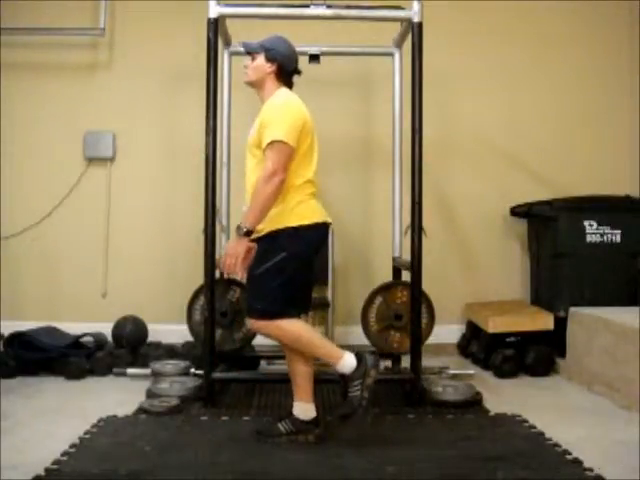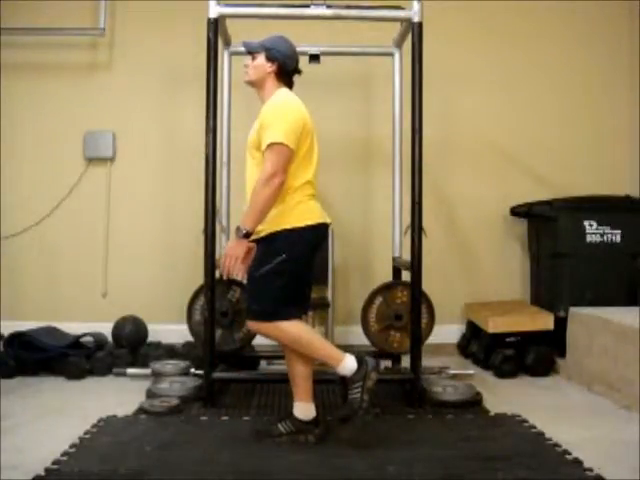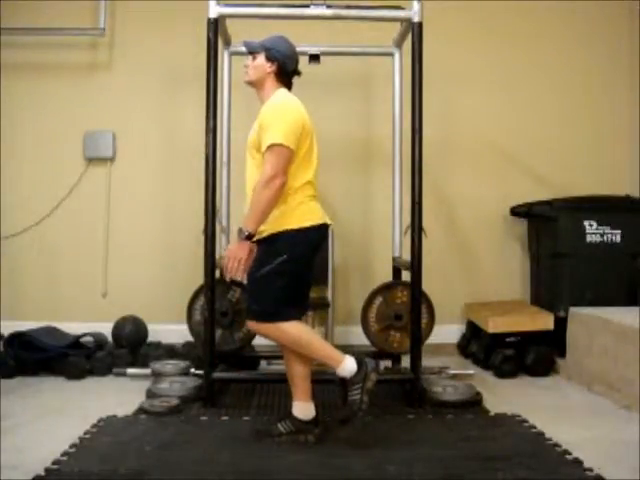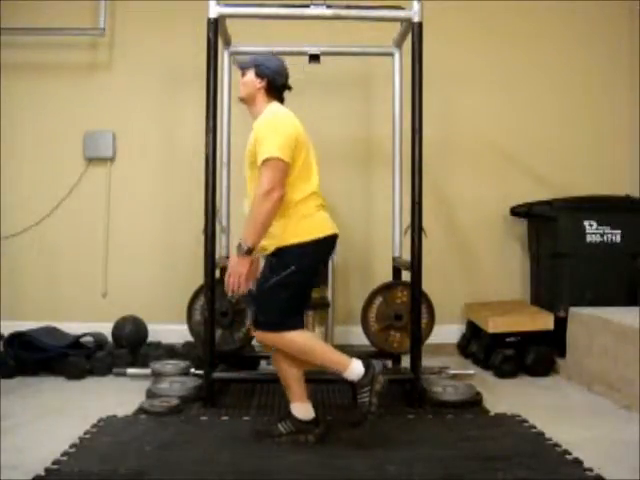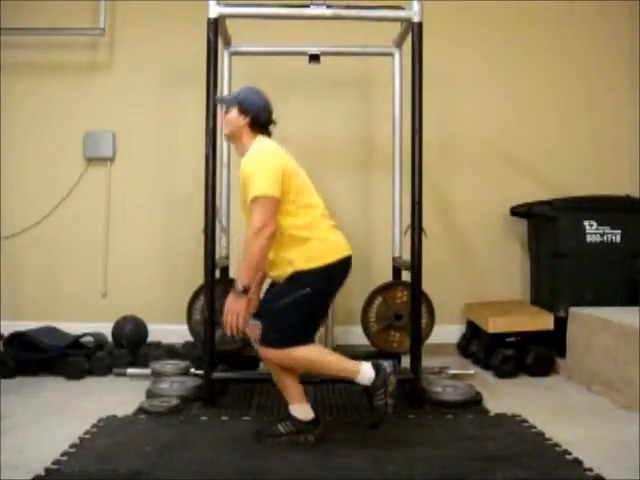
dt=0.2s
person 1, frame 1
left shoulder: (281, 106)
right shoulder: (276, 109)
left elbow: (273, 176)
left wrist: (242, 232)
right wrist: (254, 238)
left hip: (292, 228)
right hip: (292, 227)
left knee: (264, 317)
right knee: (286, 321)
left ankle: (352, 365)
right ankle: (305, 417)
person 1, frame 2
left shoulder: (281, 107)
right shoulder: (277, 109)
left elbow: (273, 178)
left wrist: (241, 234)
right wrist: (253, 239)
left hip: (290, 229)
right hip: (292, 228)
left knee: (263, 319)
right knee: (285, 322)
left ankle: (352, 367)
right ankle: (304, 418)
person 1, frame 3
left shoulder: (280, 108)
right shoulder: (276, 109)
left elbow: (273, 179)
left wrist: (242, 237)
right wrist: (254, 240)
left hip: (291, 229)
right hip: (292, 228)
left knee: (263, 320)
right knee: (282, 322)
left ankle: (352, 369)
right ankle: (304, 417)
person 1, frame 4
left shoulder: (272, 121)
right shoulder: (269, 122)
left elbow: (270, 192)
left wrist: (242, 251)
right wrist: (253, 252)
left hip: (301, 240)
right hip: (297, 239)
left knee: (269, 330)
right knee: (271, 327)
left ankle: (359, 371)
right ankle: (303, 418)
person 1, frame 5
left shoulder: (259, 157)
right shoulder: (261, 154)
left elbow: (262, 230)
right elbow: (265, 232)
left wrist: (240, 290)
right wrist: (251, 289)
left hip: (318, 262)
right hip: (308, 260)
left knee: (275, 348)
right knee: (263, 334)
left ankle: (369, 375)
right ankle: (302, 418)
